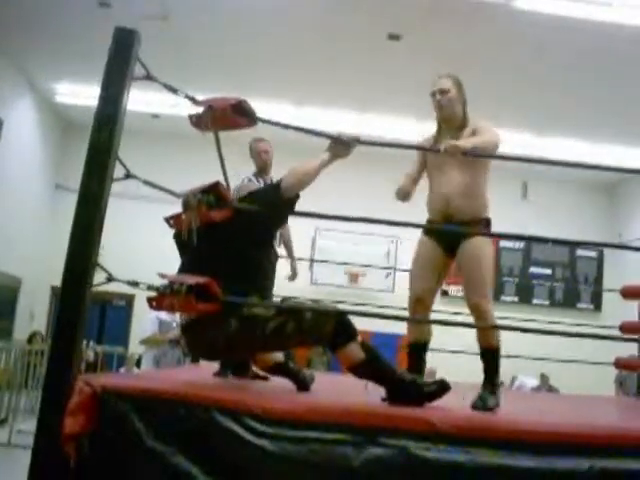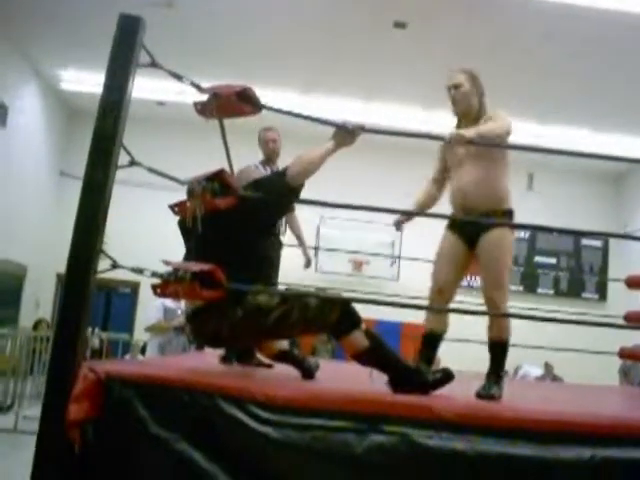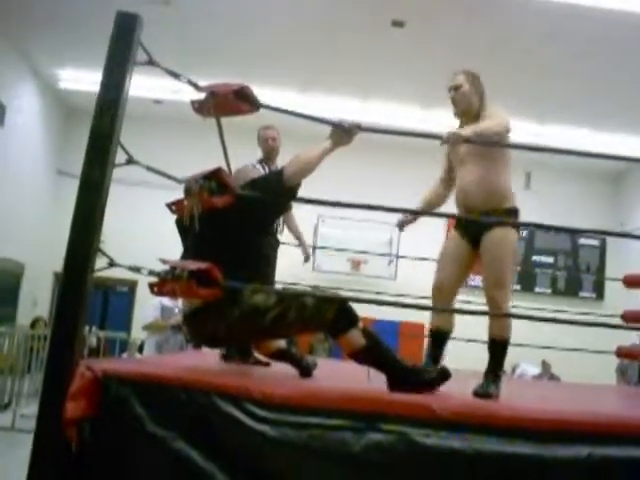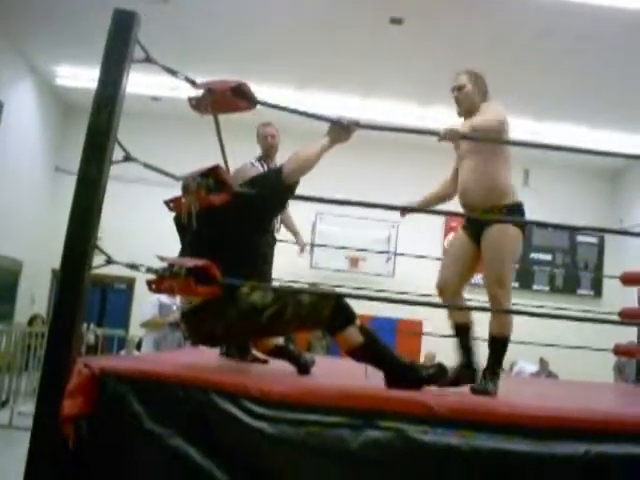
dt=0.1s
person 1, frame 1
left shoulder: (477, 130)
right shoulder: (427, 144)
left elbow: (493, 142)
right elbow: (407, 186)
left wrist: (466, 145)
right wrist: (404, 189)
left hip: (474, 228)
right hip: (435, 229)
left knee: (479, 304)
right knee: (418, 301)
left ankle: (491, 387)
right ankle: (414, 379)
person 1, frame 2
left shoulder: (493, 119)
right shoulder: (450, 142)
left elbow: (503, 130)
right elbow: (436, 184)
left wrist: (473, 132)
right wrist: (411, 213)
left hip: (497, 220)
right hip: (460, 223)
left knee: (495, 298)
right knee: (439, 292)
left ankle: (495, 376)
right ankle: (423, 369)
person 1, frame 3
left shoulder: (492, 117)
right shoulder: (454, 141)
left elbow: (502, 128)
right elbow: (444, 184)
left wrist: (470, 131)
right wrist: (415, 213)
left hip: (500, 218)
right hip: (465, 222)
left knee: (497, 298)
right knee: (441, 290)
left ankle: (493, 375)
right ankle: (430, 367)
person 1, frame 4
left shoulder: (491, 111)
right shoulder: (463, 140)
left elbow: (495, 122)
right elbow: (454, 183)
left wrist: (466, 126)
right wrist: (419, 204)
left hip: (504, 214)
right hip: (474, 220)
left knee: (497, 296)
right knee: (447, 287)
left ankle: (491, 372)
right ankle: (466, 361)
person 2, frame 1
left shoulder: (210, 223)
right shoulder: (248, 214)
right elbow: (289, 184)
right wrist: (330, 155)
left hip: (199, 332)
right hip: (224, 325)
right knee: (328, 320)
right ankle: (402, 387)
person 2, frame 2
left shoulder: (213, 209)
right shoulder: (249, 203)
right elbow: (296, 172)
right wrist: (335, 143)
left hip: (203, 320)
right hip: (227, 312)
right knee: (332, 308)
right ankle: (405, 375)
person 2, frame 3
left shoulder: (209, 210)
right shoulder: (246, 202)
right elbow: (292, 172)
right wrist: (332, 143)
left hip: (200, 319)
right hip: (223, 312)
right knee: (329, 307)
right ankle: (402, 373)
person 2, frame 4
left shoulder: (207, 208)
right shoulder: (244, 201)
right elbow: (292, 169)
right wrist: (330, 139)
left hip: (199, 318)
right hip: (223, 311)
right knee: (327, 304)
right ankle: (399, 371)
person 3, frame 1
right shoulder: (247, 184)
left elbow: (283, 227)
left wrist: (292, 258)
left hip: (268, 253)
left ankle: (242, 363)
right ankle: (229, 363)
person 3, frame 2
right shoulder: (254, 172)
left elbow: (290, 215)
left wrist: (303, 245)
left hip: (274, 241)
left ankle: (247, 351)
right ankle: (235, 349)
person 3, frame 3
right shoulder: (252, 171)
left elbow: (287, 214)
left wrist: (302, 242)
left hip: (270, 239)
left ankle: (245, 349)
right ankle: (235, 346)
person 3, frame 4
right shoulder: (250, 168)
left elbow: (283, 209)
left wrist: (297, 234)
left hip: (268, 236)
left ankle: (243, 347)
right ankle: (234, 345)
